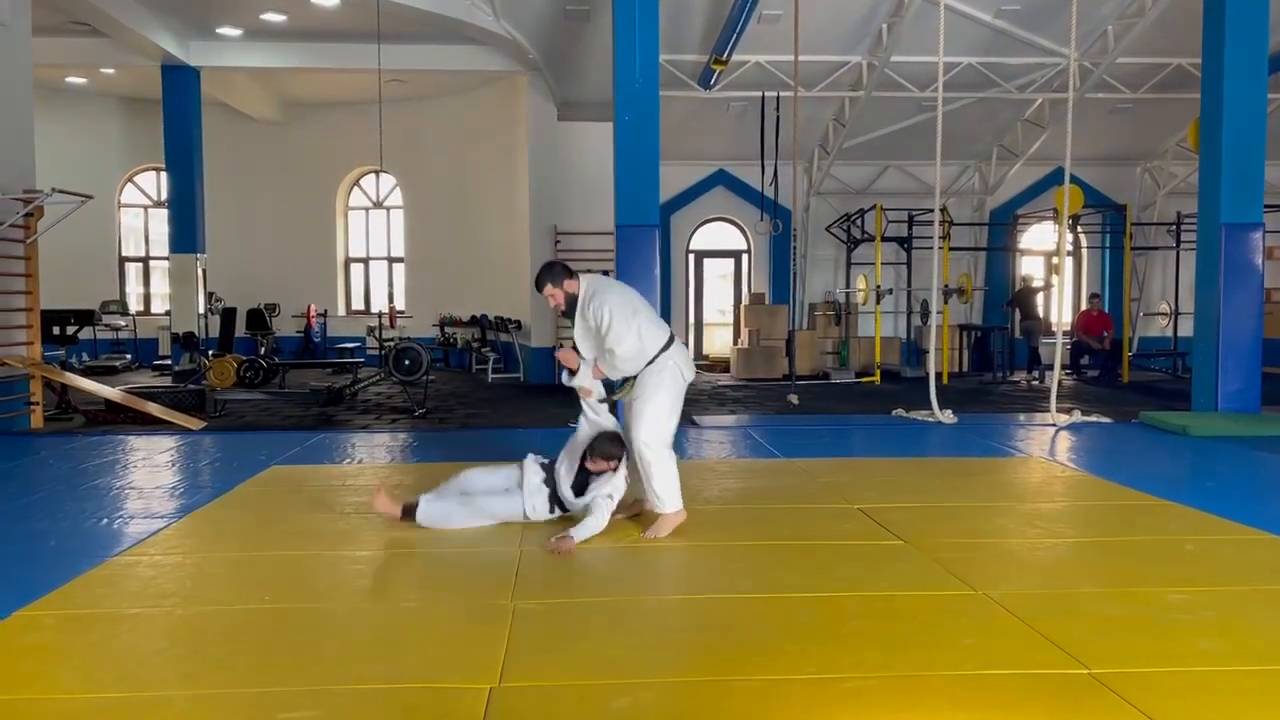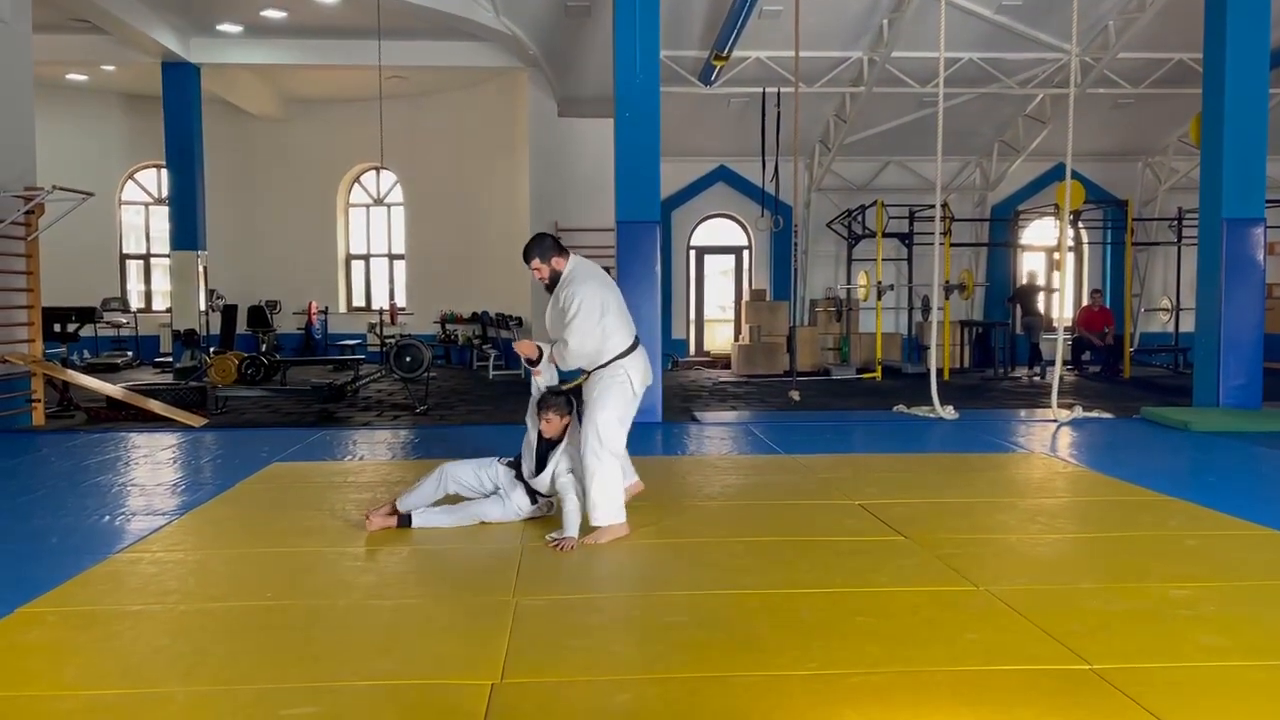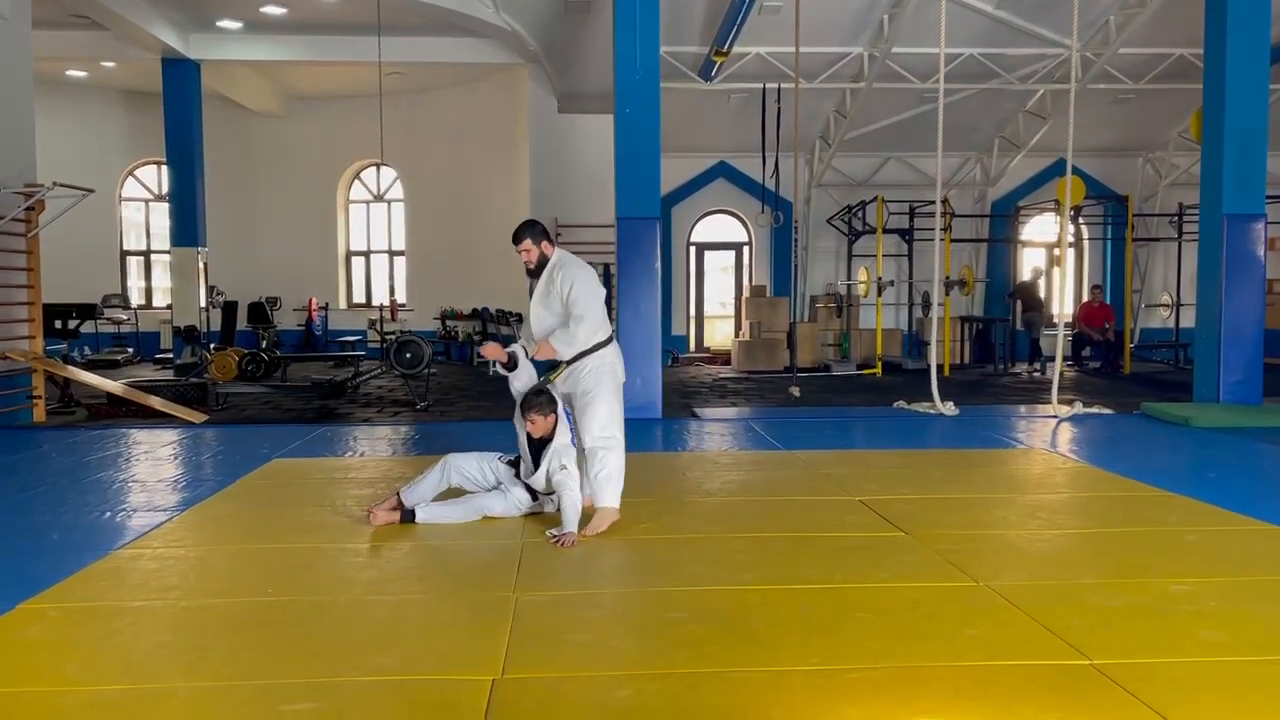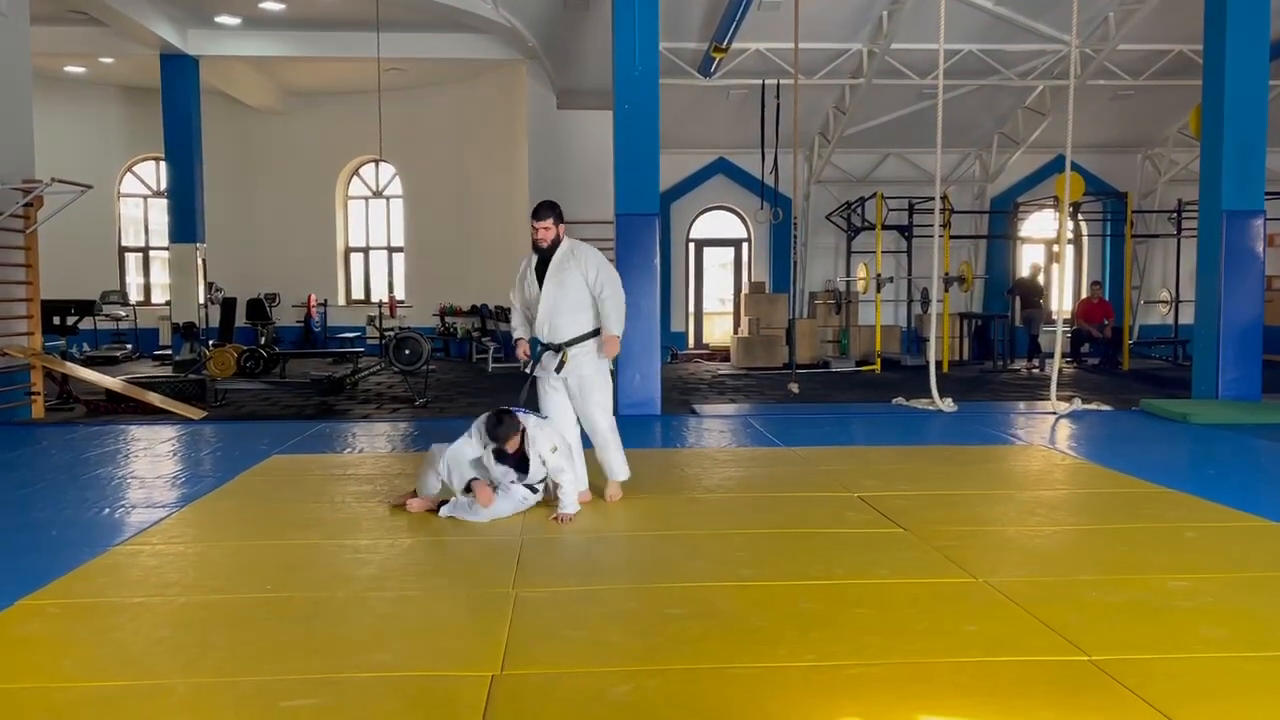
dt=0.4s
person 1, frame 1
left shoulder: (604, 299)
right shoulder: (582, 299)
left elbow: (623, 353)
right elbow: (599, 349)
left wrist: (593, 370)
right wrist: (580, 364)
left hip: (663, 366)
right hip: (643, 366)
left knee: (649, 438)
right knee: (637, 436)
left ankle: (671, 510)
right ankle: (649, 498)
person 1, frame 2
left shoulder: (581, 289)
right shoulder: (574, 276)
left elbow: (578, 347)
right elbow: (575, 337)
left wrist: (546, 354)
right wrist: (542, 351)
left hip: (618, 372)
right hip: (611, 368)
left knee: (598, 445)
right knee: (606, 435)
left ankle: (612, 522)
right ankle: (627, 482)
person 1, frame 3
left shoulder: (572, 271)
right shoulder: (541, 276)
left elbow: (587, 319)
right elbow: (540, 323)
left wrist: (554, 345)
left hip: (596, 363)
right hip: (567, 367)
left knee: (599, 433)
left ankle: (607, 506)
right ankle: (584, 493)
person 1, frame 4
left shoulder: (584, 255)
right shoulder: (529, 265)
left elbow: (611, 292)
right elbow: (520, 307)
left wrist: (612, 332)
right wrist: (521, 337)
left hip: (585, 352)
right hip: (549, 357)
left knee: (597, 419)
right knee: (560, 427)
left ankle: (615, 477)
person 2, frame 1
left shoulder: (611, 489)
right shoulder: (600, 433)
left elbow: (596, 520)
right elbow: (595, 406)
left wrist: (571, 537)
left hip: (535, 503)
right hip: (539, 473)
left knee: (481, 509)
right knee: (471, 478)
left ankle: (407, 512)
right ankle: (412, 506)
person 2, frame 2
left shoulder: (567, 457)
right shoulder: (545, 414)
left elbow: (571, 499)
right elbow: (544, 379)
left wrist: (570, 534)
left hip: (528, 499)
right hip: (511, 472)
left knee: (479, 511)
right knee: (448, 472)
left ankle: (397, 521)
right ankle: (395, 507)
person 2, frame 3
left shoulder: (562, 451)
left elbow: (570, 491)
right elbow: (523, 375)
left wrist: (569, 529)
right wrist: (505, 357)
left hip: (531, 496)
right hip: (514, 470)
left knee: (481, 504)
right knee: (451, 465)
left ankle: (399, 516)
right ankle: (398, 501)
person 2, frame 4
left shoulder: (543, 435)
right shoulder: (485, 427)
left elbow: (565, 473)
right elbow: (453, 457)
left wrist: (567, 508)
right wrist: (474, 484)
left hip: (524, 487)
right hip: (498, 471)
left knee: (482, 511)
right knee: (438, 455)
left ankle: (436, 505)
right ankle: (421, 495)
